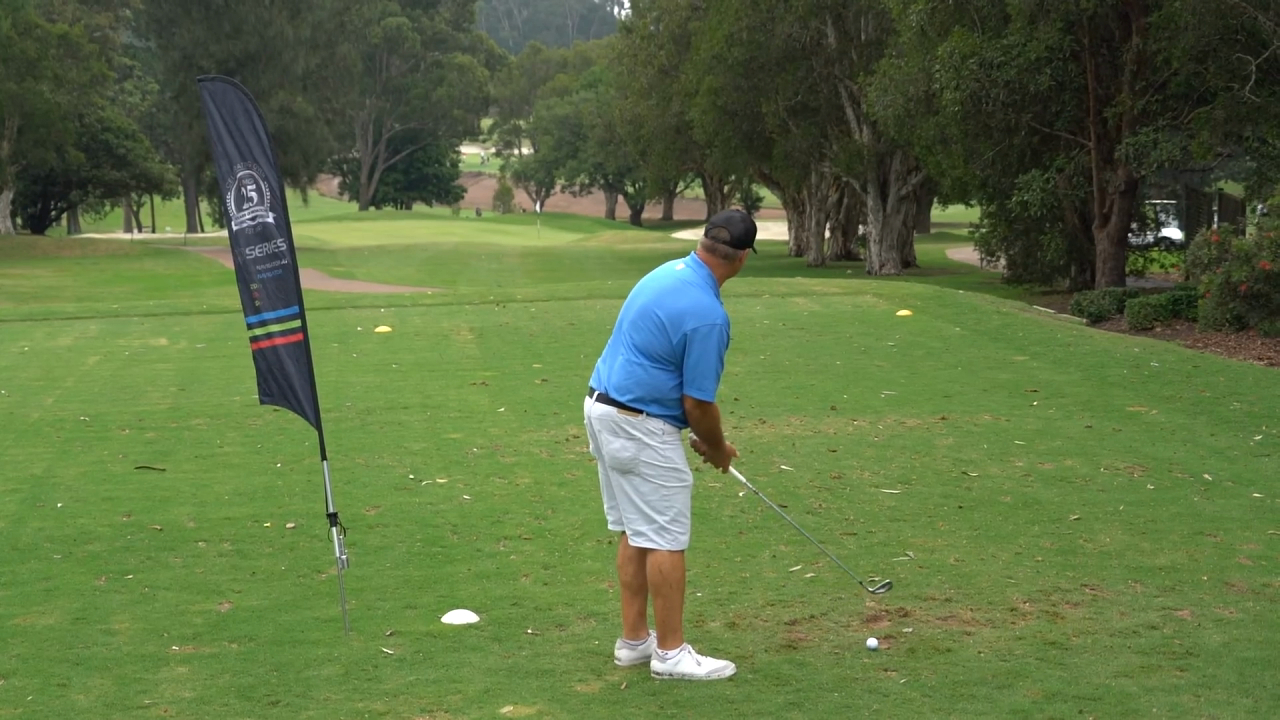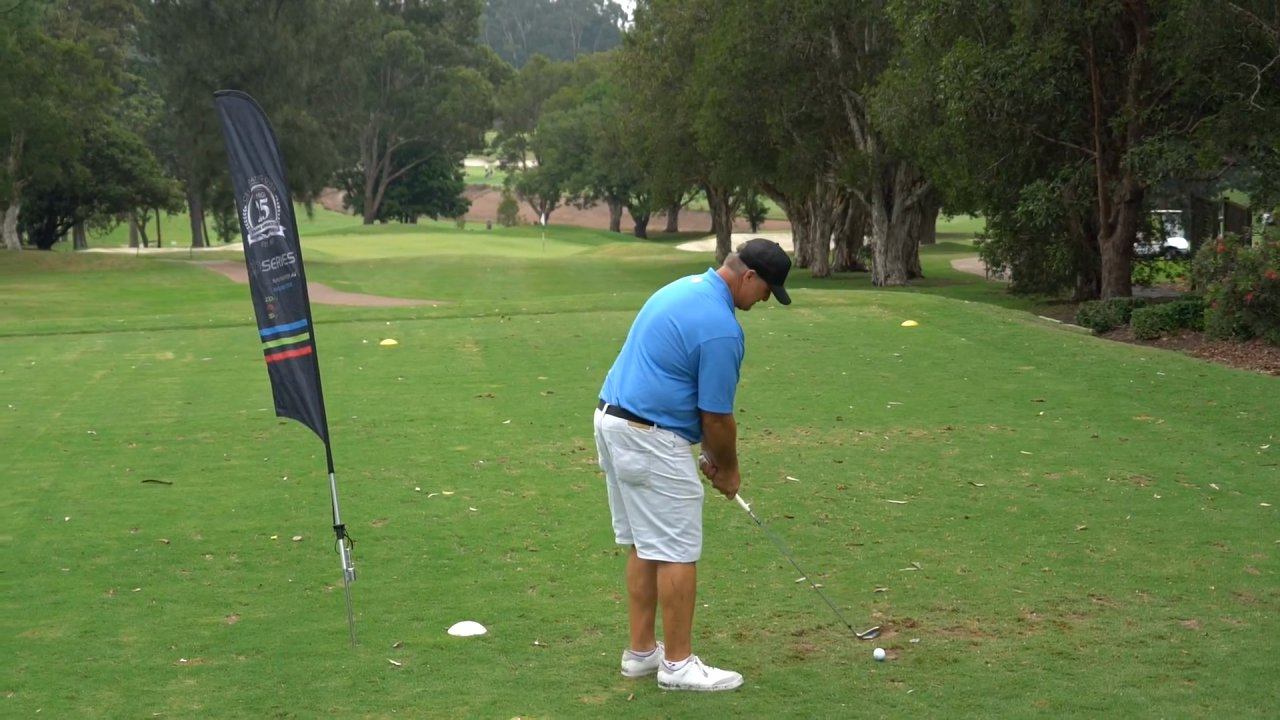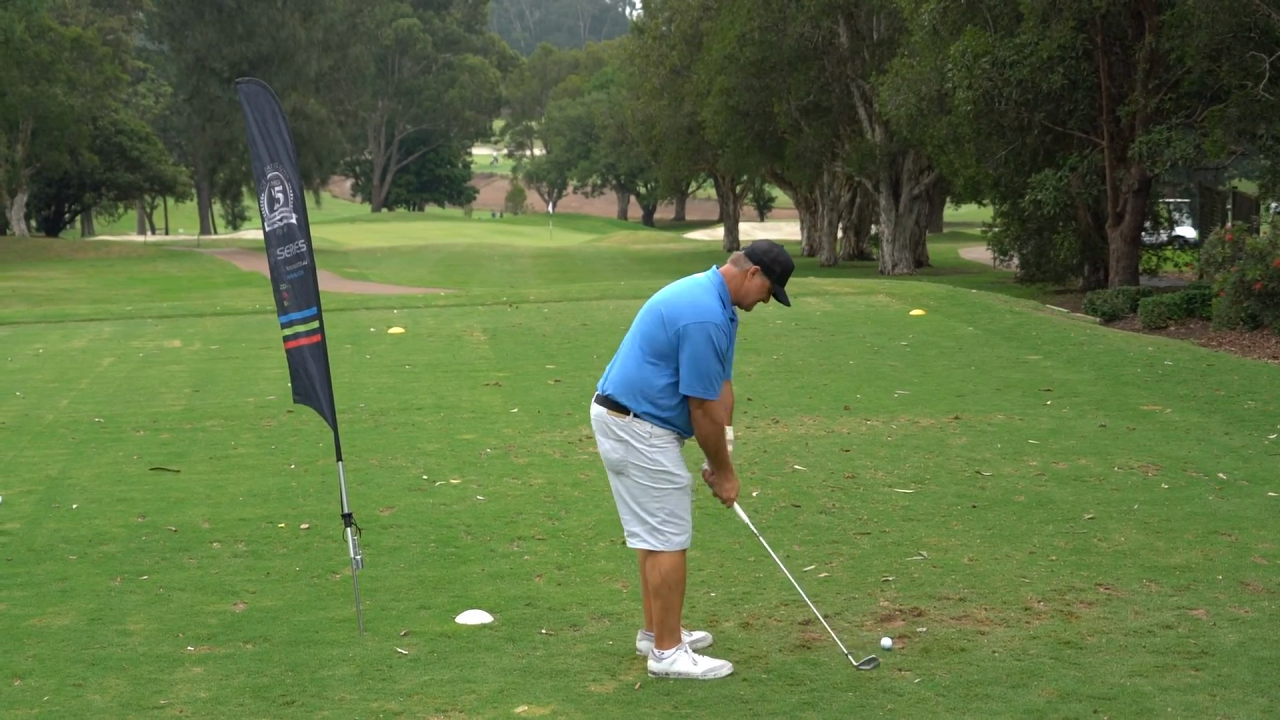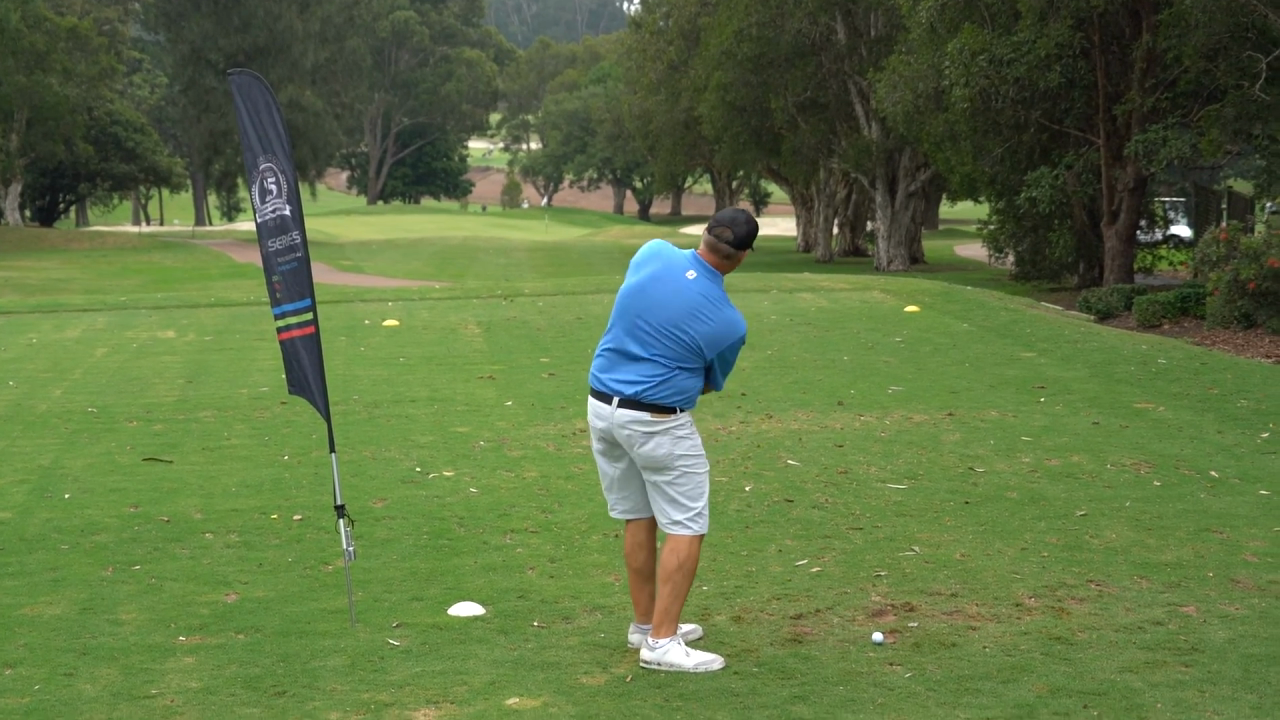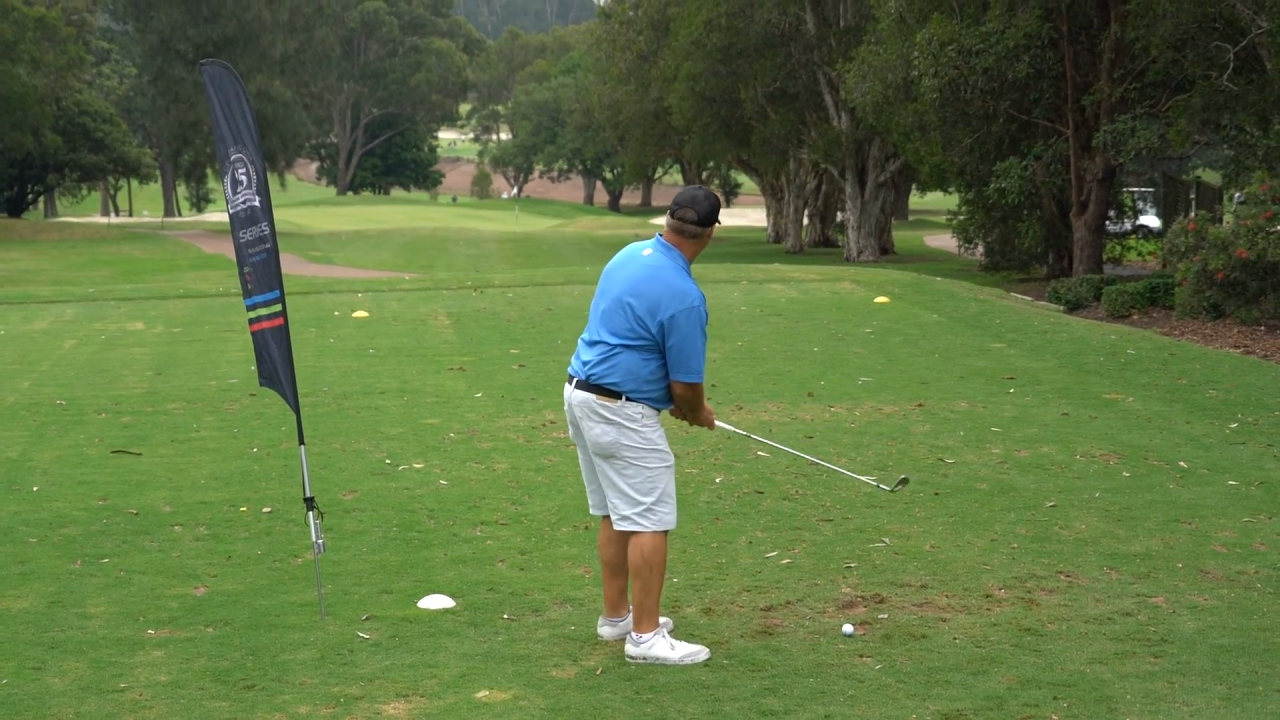
dt=1s
person 1, frame 1
left shoulder: (668, 273)
right shoulder: (706, 314)
right elbow: (698, 404)
left wrist: (704, 437)
right wrist: (717, 448)
left hip: (605, 409)
right hip: (640, 425)
left knee: (635, 532)
right knee: (665, 539)
left ankle: (634, 639)
right ankle: (670, 652)
person 1, frame 2
left shoulder: (687, 288)
right shoulder: (720, 327)
right elbow: (716, 416)
left wrist: (711, 455)
right wrist: (728, 469)
left hip: (615, 420)
right hip: (650, 436)
left knee: (645, 544)
right knee: (676, 551)
left ankle: (642, 650)
right ankle: (677, 663)
person 1, frame 3
left shoulder: (708, 296)
right shoulder: (705, 316)
left elbow: (721, 388)
right elbow: (702, 407)
left wrist: (723, 454)
right wrist: (724, 471)
left hip: (626, 419)
right hip: (637, 427)
left knee: (654, 533)
right knee: (668, 539)
left ankle: (656, 631)
right ankle: (667, 652)
person 1, frame 4
left shoulder: (653, 254)
right shoulder: (728, 324)
left hip: (603, 408)
right hip: (658, 423)
left knee: (639, 517)
right knee: (686, 527)
left ankle: (647, 623)
right ankle: (661, 641)
person 1, frame 5
left shoulder: (629, 255)
right shoulder: (684, 296)
right elbow: (686, 386)
left wrist: (680, 403)
right wrist: (700, 414)
left hip: (582, 394)
right hip: (621, 410)
left knee: (615, 514)
right knee: (649, 522)
left ankle: (616, 616)
right ankle: (645, 635)
